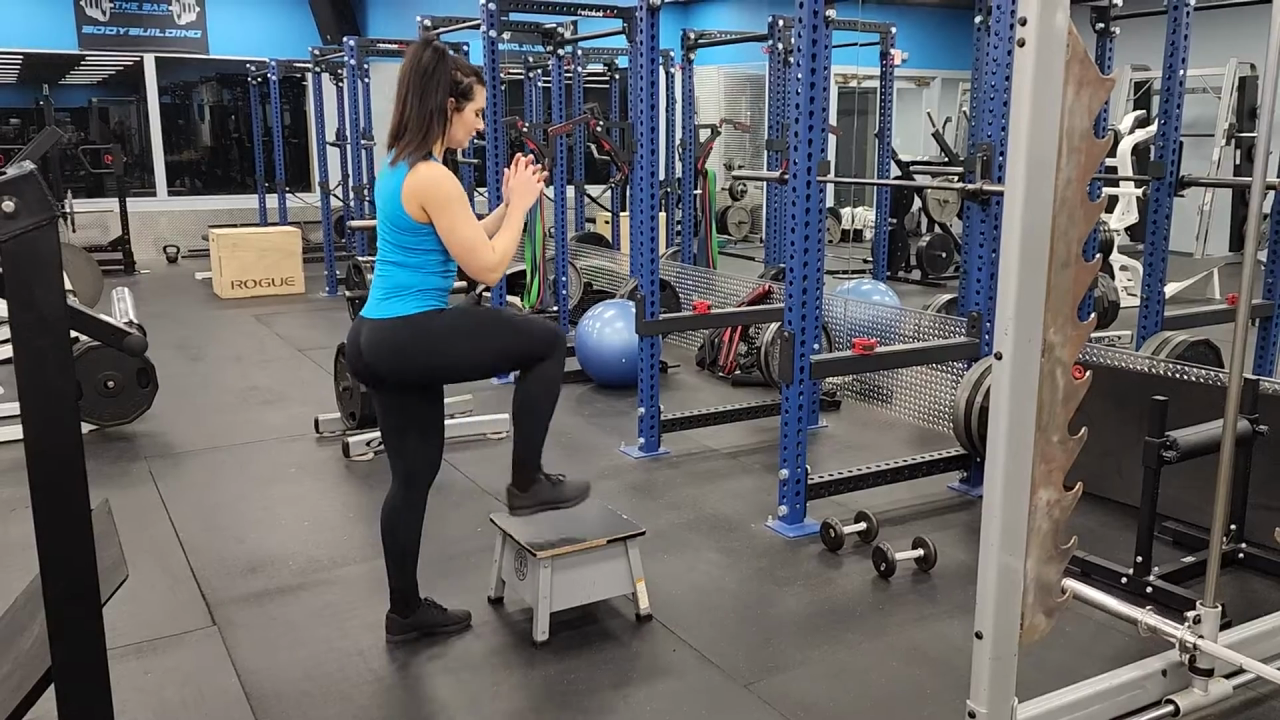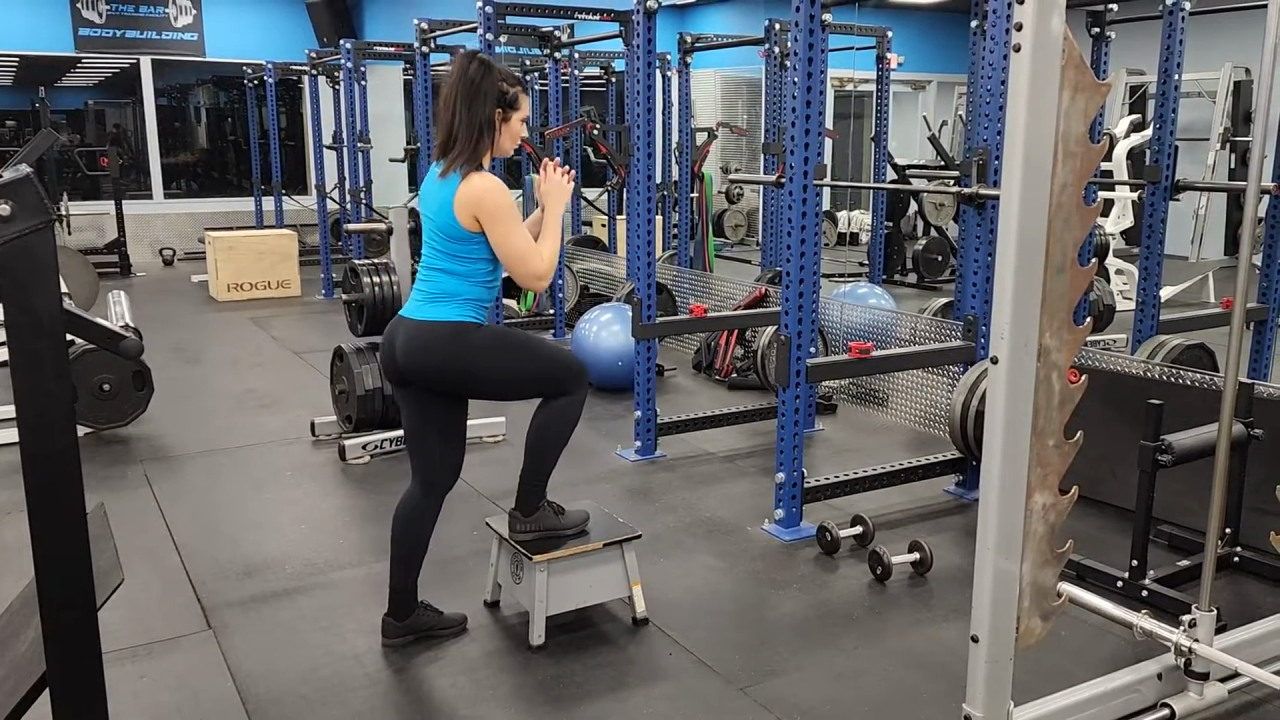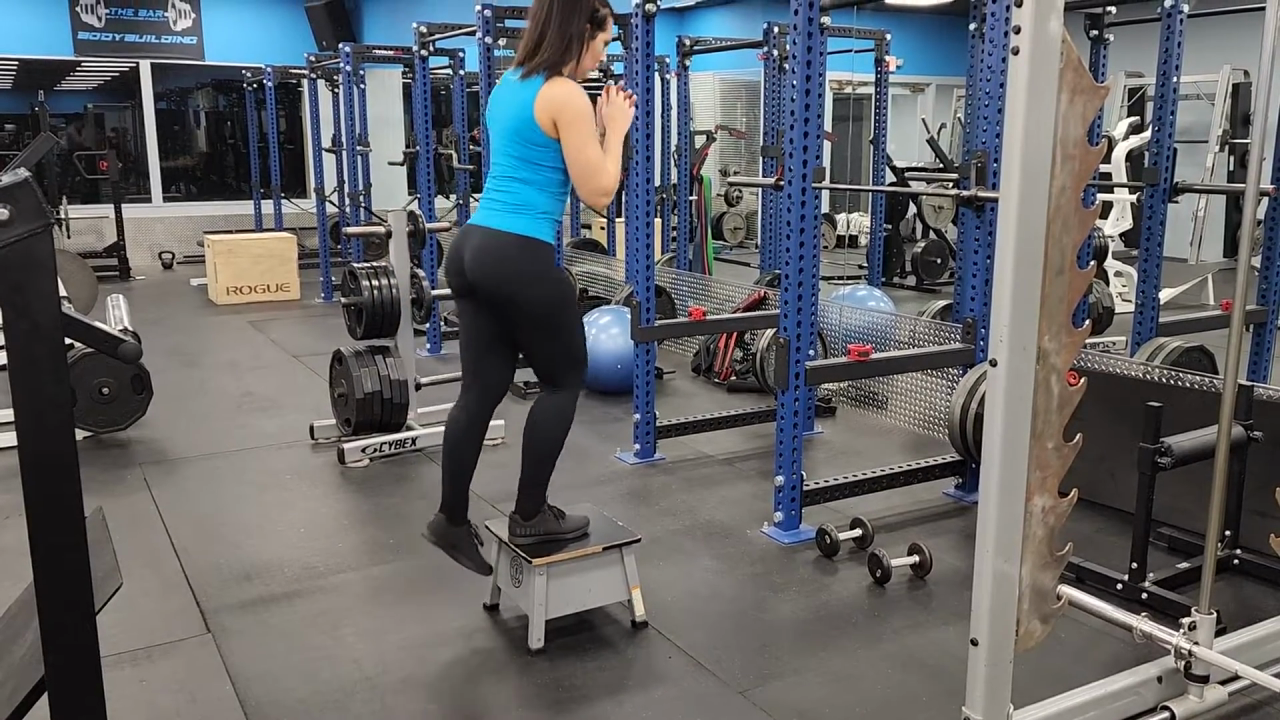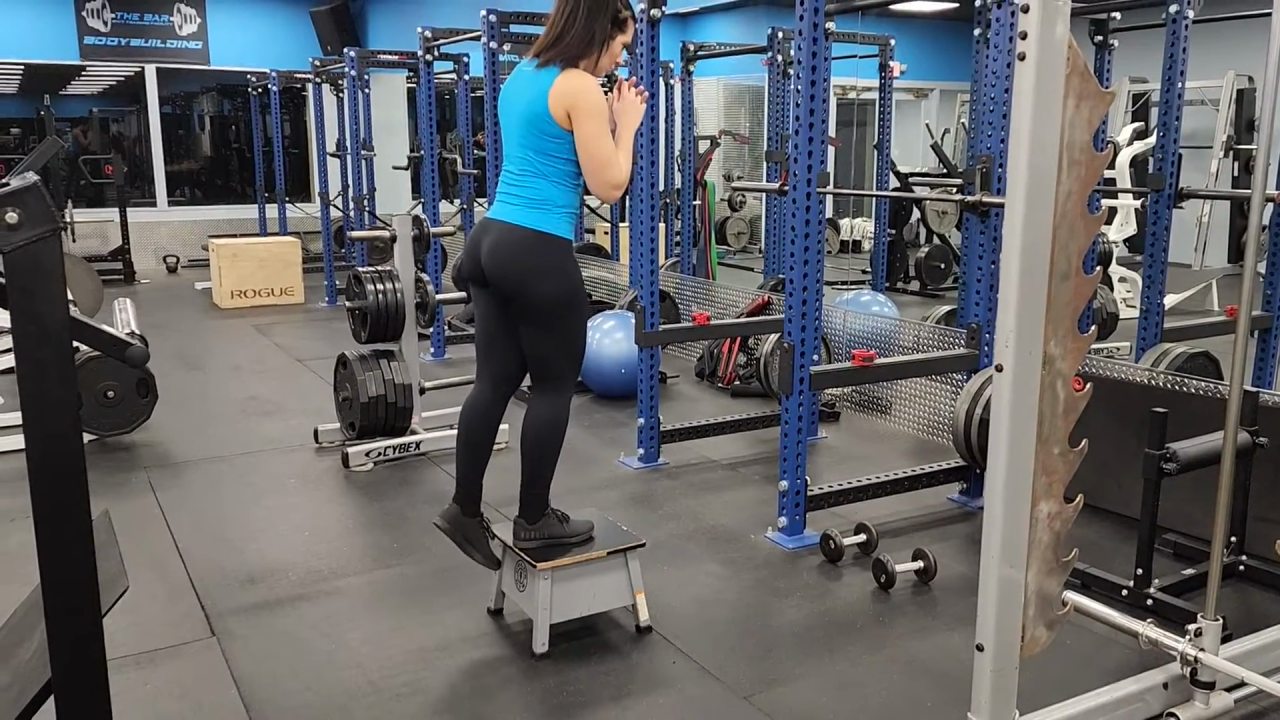
dt=0.7s
person 1, frame 1
left shoulder: (398, 166)
right shoulder: (433, 178)
left elbow: (458, 246)
right elbow: (487, 268)
left wrist: (507, 206)
right wrist: (520, 206)
left hip: (375, 339)
right hip: (411, 338)
left knee: (412, 474)
right knee: (547, 342)
left ankle: (406, 611)
right ankle: (526, 482)
person 1, frame 2
left shoulder: (440, 174)
right shoulder: (484, 189)
right elbow: (535, 275)
left wrist: (543, 210)
right wrist: (555, 208)
left hip: (409, 340)
right hip: (449, 344)
left knee: (432, 479)
right knee: (570, 378)
left ankle: (402, 613)
right ankle: (530, 510)
person 1, frame 3
left shoulder: (508, 85)
right shoulder: (565, 95)
right elbow: (597, 193)
left wrist: (597, 128)
right wrist: (614, 130)
left hip: (471, 250)
right hip: (520, 258)
left knee: (480, 391)
right knee: (565, 378)
left ankle: (452, 520)
right ankle: (530, 515)
person 1, frame 4
left shoulder: (521, 76)
right shoulder: (578, 87)
right elbow: (608, 186)
left wrist: (607, 120)
right wrist: (626, 125)
left hip: (488, 241)
right hip: (536, 252)
left knee: (494, 381)
right knee: (554, 385)
left ankle: (465, 510)
right ankle: (534, 519)
